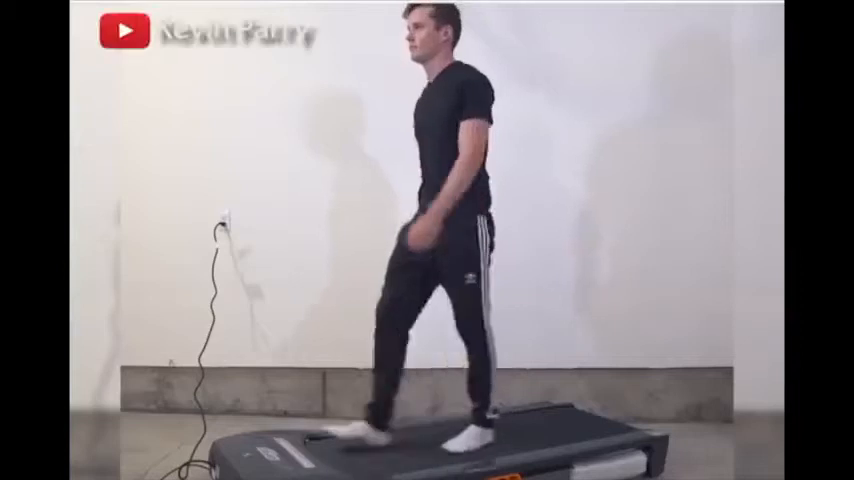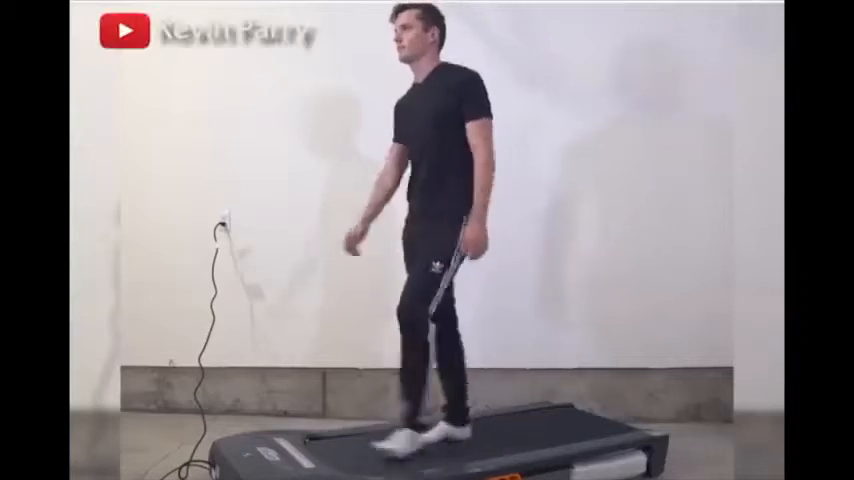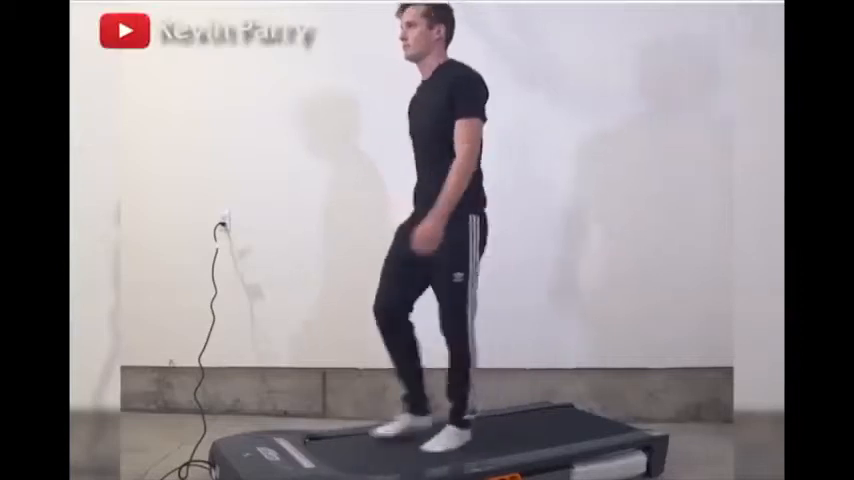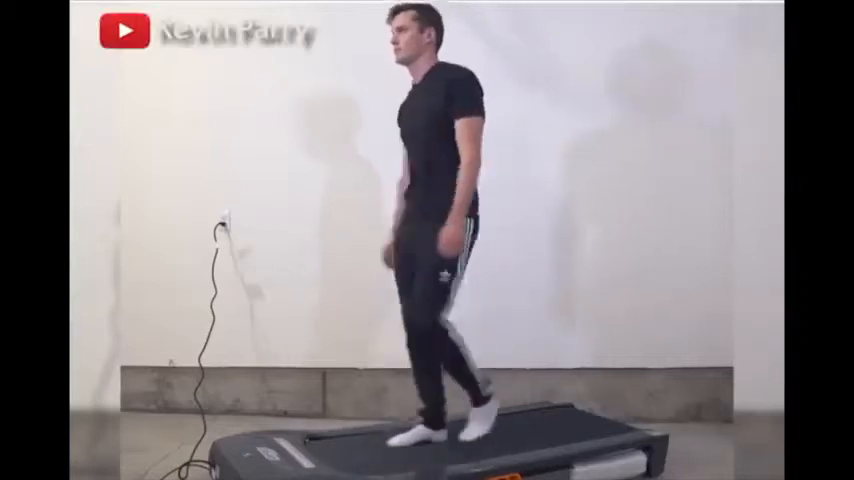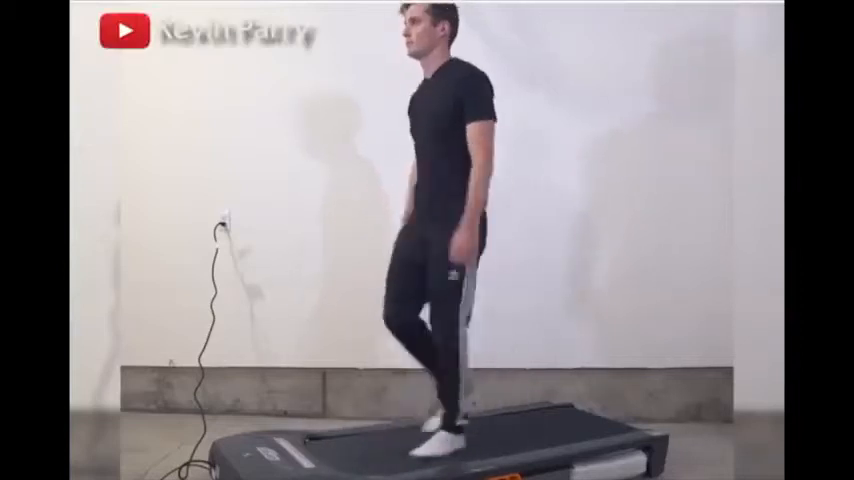
dt=0.3s
person 1, frame 1
left shoulder: (470, 83)
right shoulder: (427, 96)
left elbow: (471, 157)
left wrist: (434, 217)
left hip: (464, 223)
right hip: (424, 224)
left knee: (472, 327)
right knee: (389, 317)
left ankle: (482, 422)
right ankle: (377, 421)
person 1, frame 2
left shoulder: (462, 82)
right shoulder: (406, 104)
left elbow: (482, 155)
right elbow: (392, 170)
left wrist: (477, 219)
right wrist: (363, 223)
left hip: (452, 221)
right hip: (418, 223)
left knee: (413, 313)
right knee: (440, 320)
left ankle: (411, 423)
right ankle: (457, 417)
person 1, frame 3
left shoulder: (463, 81)
right shoulder: (419, 97)
left elbow: (466, 157)
left wrist: (438, 219)
right wrist: (423, 218)
left hip: (458, 221)
right hip: (422, 220)
left knee: (455, 324)
right knee: (388, 310)
left ankle: (458, 422)
right ankle: (415, 407)
person 1, frame 4
left shoulder: (458, 82)
right shoulder: (409, 104)
left elbow: (471, 155)
left wrist: (455, 220)
right wrist: (395, 232)
left hip: (450, 222)
right hip: (416, 224)
left knee: (427, 320)
right knee: (414, 325)
left ankle: (481, 398)
right ankle: (434, 421)
person 1, frame 5
left shoulder: (469, 81)
right shoulder: (420, 96)
left elbow: (482, 159)
left wrist: (468, 227)
right wrist: (408, 220)
left hip: (457, 226)
right hip: (421, 224)
left knee: (447, 325)
right knee: (397, 316)
left ankle: (452, 427)
right ankle: (452, 393)
